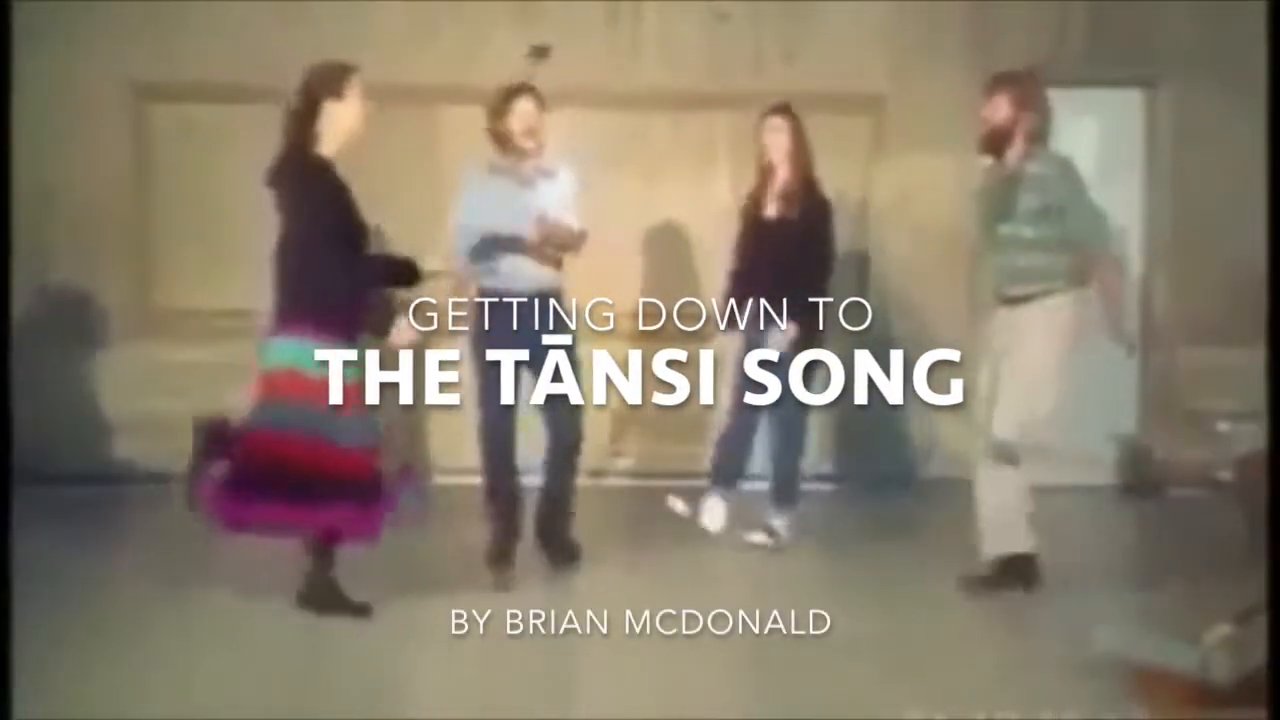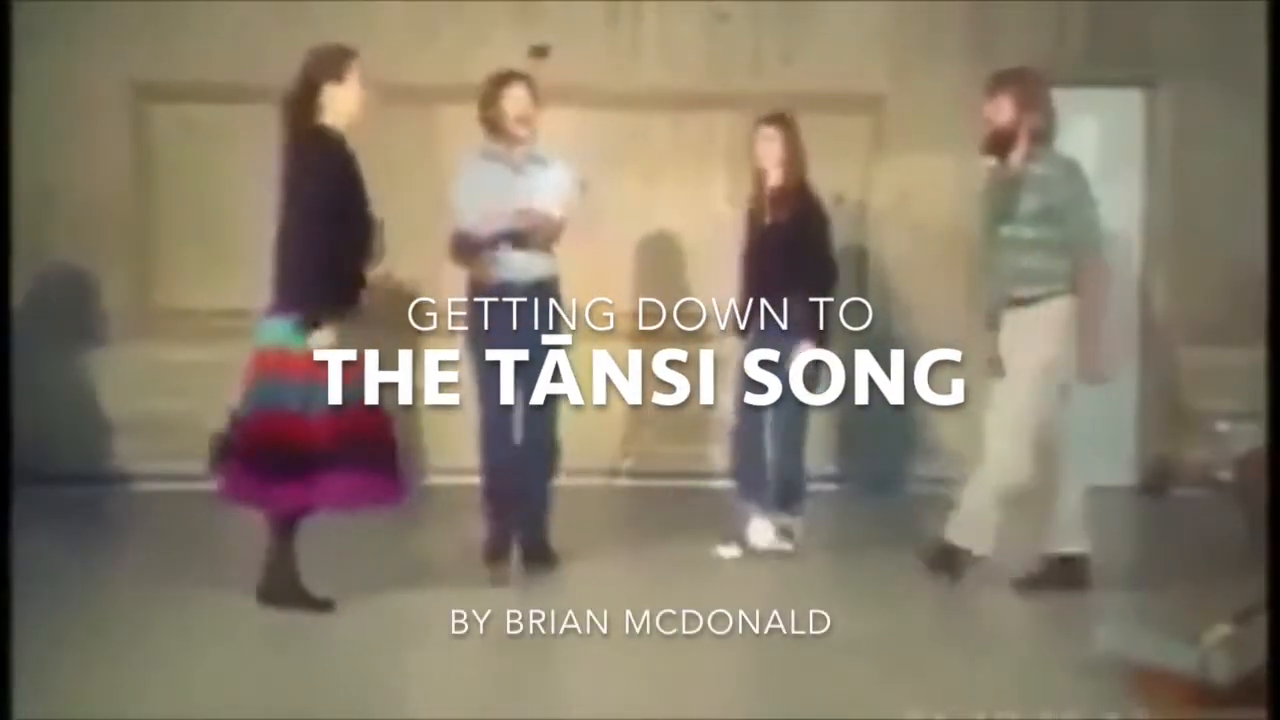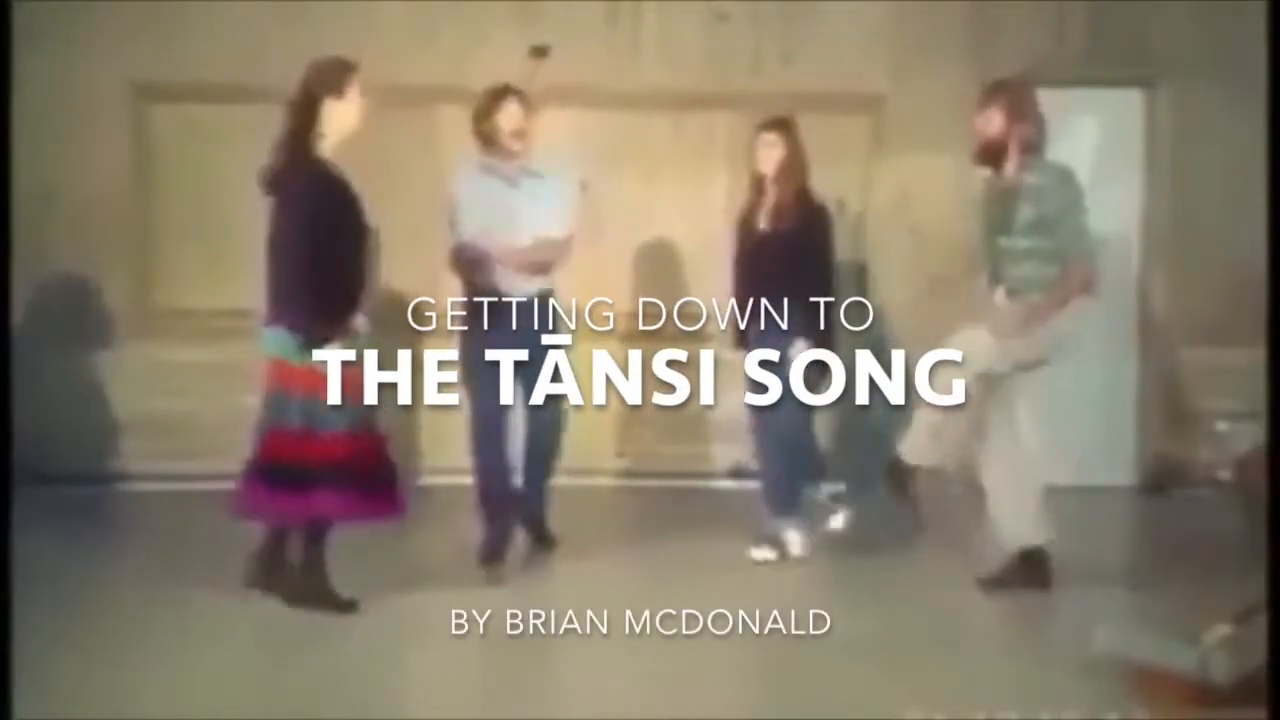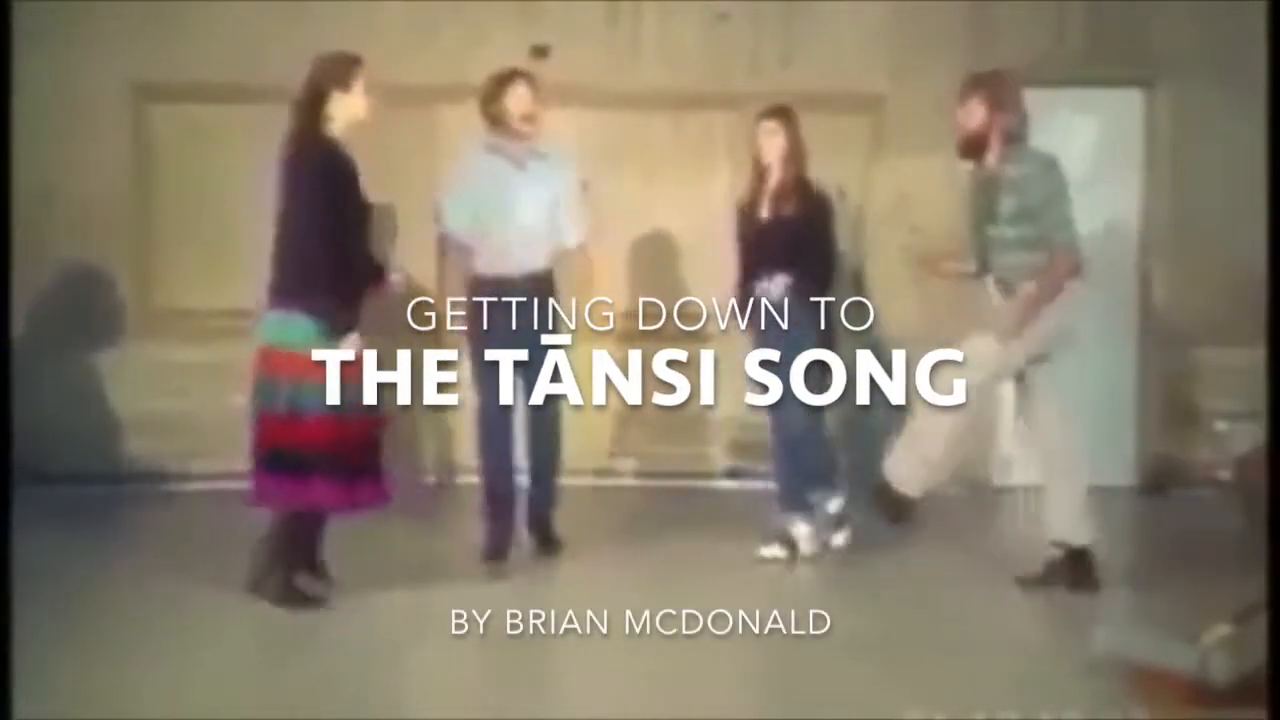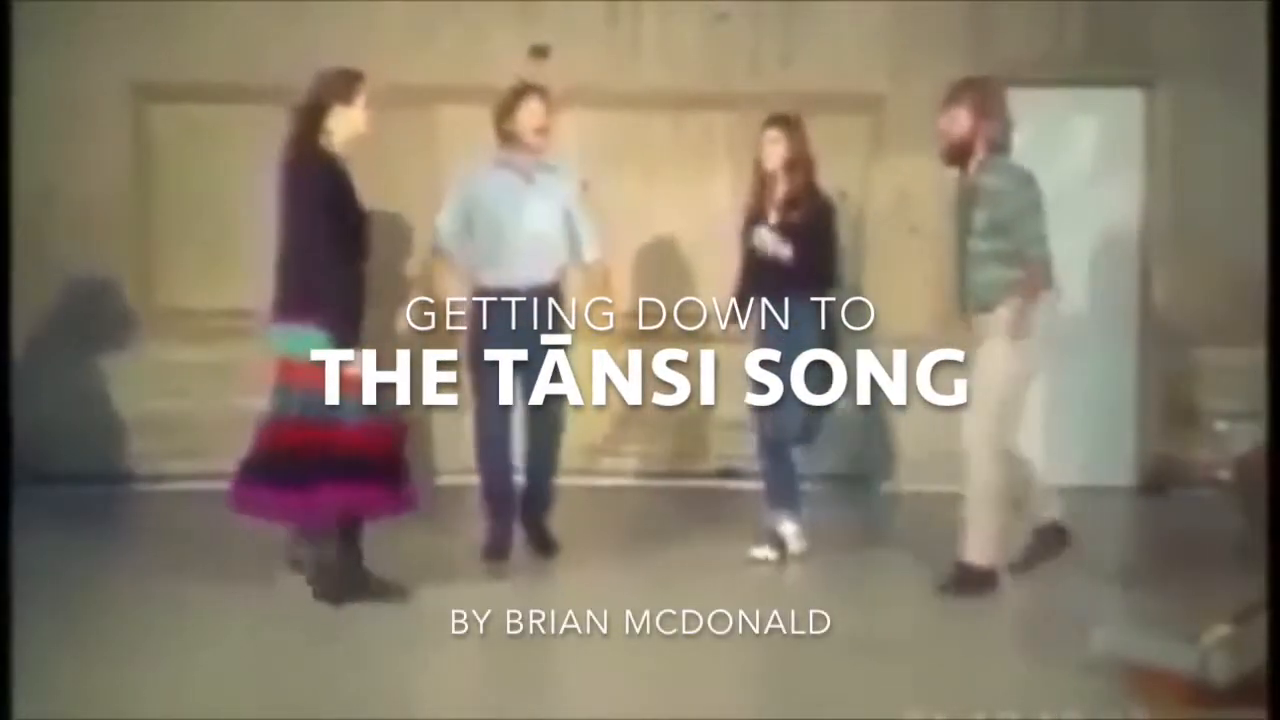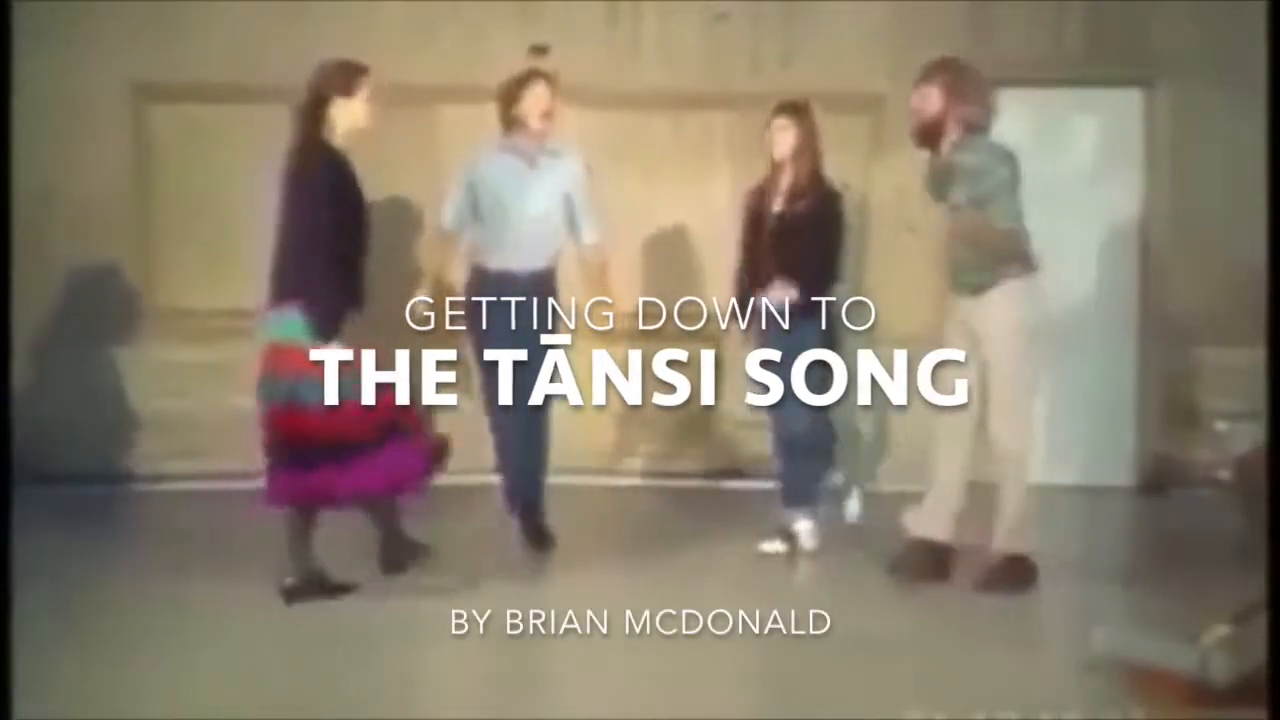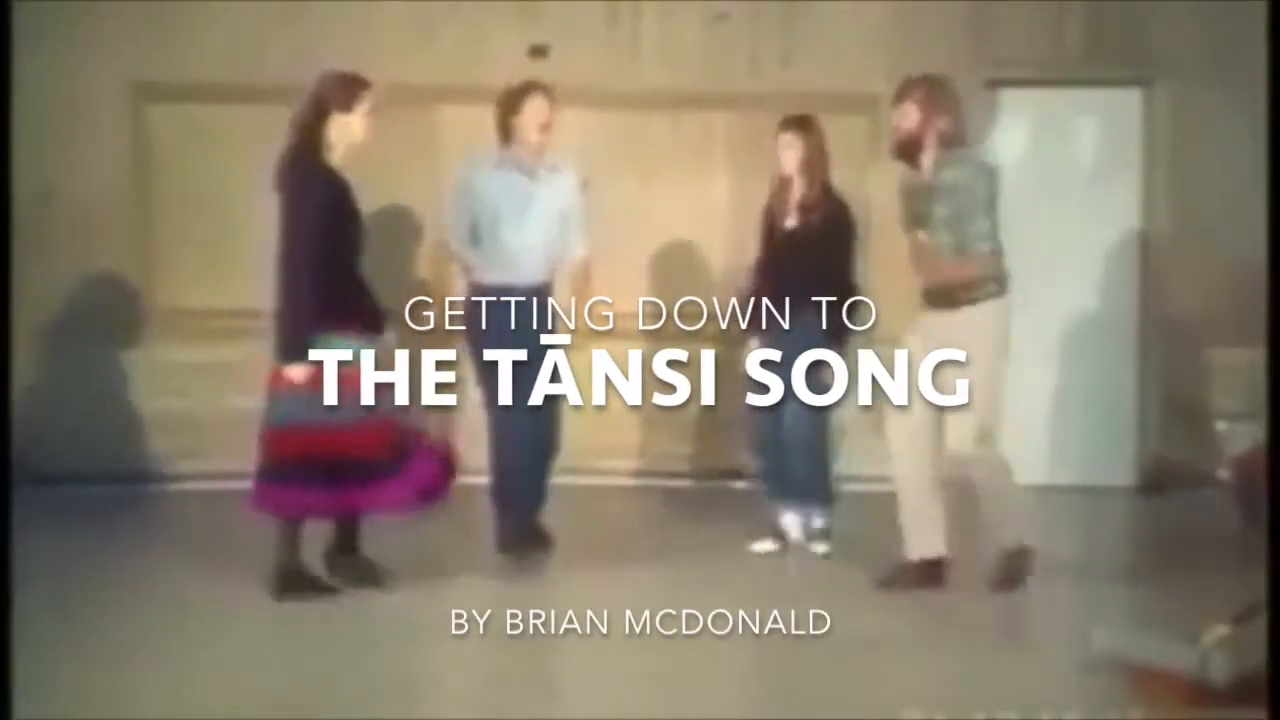
dt=0.2s
person 1, frame 1
left shoulder: (307, 175)
right shoulder: (314, 178)
left elbow: (344, 258)
right elbow: (328, 262)
left wrist: (413, 272)
left hip: (318, 335)
right hip: (315, 340)
left knee: (319, 460)
right knee: (323, 462)
person 1, frame 2
left shoulder: (318, 150)
right shoulder: (325, 150)
right elbow: (307, 238)
left wrist: (354, 280)
right wrist: (317, 317)
left hip: (306, 314)
right hip: (307, 321)
left knee: (304, 440)
right knee: (313, 440)
right ankle: (278, 572)
person 1, frame 3
left shoulder: (315, 171)
right shoulder: (307, 174)
right elbow: (293, 259)
left wrist: (345, 314)
right wrist: (317, 335)
left hip: (317, 329)
right hip: (306, 335)
left knee: (313, 449)
right knee: (324, 450)
left ankle: (271, 561)
right ankle: (308, 573)
person 1, frame 4
left shoulder: (320, 157)
right shoulder: (321, 159)
right elbow: (311, 246)
left wrist: (378, 274)
right wrist: (341, 323)
left hip: (314, 317)
right hip: (308, 320)
left knee: (322, 436)
right knee: (310, 441)
left ankle: (298, 544)
right ankle: (273, 566)
person 1, frame 5
left shoulder: (312, 170)
right shoulder: (321, 173)
right elbow: (326, 261)
left wrist: (346, 335)
right wrist: (348, 341)
left hip: (312, 328)
right hip: (317, 332)
left knee: (336, 445)
right knee: (342, 446)
left ankle: (333, 558)
right ankle: (334, 564)
person 1, frame 6
left shoulder: (317, 163)
right shoulder: (324, 165)
right elbow: (317, 251)
right wrist: (328, 332)
left hip: (304, 322)
right hip: (310, 323)
left knee: (312, 445)
right knee: (356, 432)
left ankle: (301, 567)
right ankle: (389, 538)
person 1, frame 7
left shoulder: (316, 178)
right shoulder: (316, 183)
right elbow: (301, 268)
left wrist: (374, 316)
right wrist: (298, 350)
left hip: (331, 334)
right hip: (322, 340)
left knee: (322, 449)
right knee: (351, 442)
left ankle: (291, 566)
right ankle: (343, 553)
person 2, frame 1
left shoulder: (1055, 174)
right shoulder: (994, 177)
left elbow: (1099, 253)
left wrist: (1116, 320)
right wrist: (985, 308)
left hip: (1045, 313)
right hip: (1003, 315)
left knee: (1008, 430)
right knee: (995, 433)
right ankle: (1010, 554)
person 2, frame 2
left shoulder: (1061, 175)
right shoulder: (999, 178)
left elbow: (1092, 263)
left wrist: (1090, 341)
right wrist: (992, 319)
left hip: (1052, 316)
right hip: (1015, 317)
left knee: (1010, 435)
right knee: (1030, 438)
left ankle: (964, 540)
right ankle: (1068, 554)
person 2, frame 3
left shoulder: (1053, 183)
right shoulder: (997, 187)
left elbow: (1080, 269)
left wrist: (1027, 317)
right wrist: (983, 288)
left hip: (1049, 317)
right hip: (1019, 313)
left knee: (956, 357)
right knee: (1004, 435)
left ankle: (915, 454)
right ankle: (1026, 553)
person 2, frame 4
left shoulder: (1035, 170)
right shoulder: (985, 176)
left elbow: (1065, 255)
left wrist: (1029, 306)
right wrist: (954, 263)
left hip: (1045, 306)
right hip: (1016, 304)
left knee: (957, 380)
right knee: (1049, 432)
left ankle: (901, 482)
right ankle: (1074, 556)
person 2, frame 5
left shoulder: (1011, 184)
right shoulder: (969, 184)
left elbow: (1038, 268)
left wrist: (1019, 314)
right wrist: (960, 307)
left hip: (1013, 324)
right hip: (989, 321)
left knee: (981, 434)
right knee: (989, 435)
left ankle: (978, 562)
right ankle: (1048, 523)
person 2, frame 6
left shoulder: (991, 161)
right shoulder: (941, 164)
left elbow: (1011, 239)
left wrist: (974, 231)
left hip: (1003, 299)
right hip: (965, 300)
left knee: (1007, 430)
right knee: (954, 421)
left ankle: (1014, 554)
right ankle: (932, 539)
person 2, frame 7
left shoulder: (970, 175)
right shoulder: (914, 182)
left elbow: (986, 260)
left wrist: (935, 273)
left hip: (972, 317)
right hip: (929, 317)
left knee: (967, 442)
right knee: (904, 430)
left ankle: (1013, 544)
right ankle: (924, 555)
person 3, frame 1
left shoulder: (562, 180)
right shoulder: (477, 186)
left elbow: (573, 238)
right elbow: (464, 255)
left wrist: (550, 232)
right wrist: (466, 287)
left hip: (546, 308)
right hip: (497, 310)
left knee: (566, 422)
right knee: (497, 426)
left ankle: (554, 527)
right ankle: (504, 533)
person 3, frame 2
left shoulder: (555, 170)
right shoulder: (472, 170)
left elbow: (550, 227)
right elbow: (461, 242)
left wrist: (507, 221)
right wrist: (475, 256)
left hip: (541, 297)
right hip: (493, 300)
left knee: (540, 418)
right knee: (497, 417)
left ankle: (534, 529)
right ankle: (501, 528)
person 3, frame 3
left shoulder: (552, 184)
right shoulder: (467, 185)
left elbow: (558, 244)
right elbow: (465, 253)
left wrist: (509, 253)
right wrist: (497, 271)
left hip: (536, 308)
right hip: (486, 311)
left knee: (547, 413)
right knee: (488, 422)
left ankle: (532, 509)
right ankle: (497, 528)
person 3, frame 4
left shoulder: (556, 169)
right shoulder: (472, 168)
left elbow: (572, 238)
right elbow: (454, 241)
left hip: (539, 294)
right hip: (490, 296)
left knee: (545, 411)
right knee: (495, 414)
left ankle: (541, 517)
right ankle: (499, 526)
person 3, frame 5
left shoulder: (563, 183)
right shoulder: (478, 182)
left elbow: (587, 248)
right elbow: (446, 244)
left hip: (543, 306)
right hip: (493, 307)
left knee: (546, 415)
right knee: (490, 419)
left ankle: (536, 517)
right ankle: (501, 522)
person 3, frame 6
left shoulder: (568, 165)
right shoulder: (482, 165)
left elbow: (586, 234)
right elbow: (451, 228)
left wrist: (602, 295)
right wrist: (429, 282)
left hip: (539, 289)
right hip: (491, 289)
left knee: (535, 405)
right knee: (503, 401)
left ankle: (530, 511)
right ankle: (521, 507)
person 3, frame 7
left shoulder: (565, 181)
right shoulder: (478, 178)
left elbow: (576, 252)
right elbow: (459, 246)
left hip: (536, 304)
right hip: (489, 307)
left knee: (543, 416)
right knee: (506, 415)
left ankle: (525, 515)
right ankle: (511, 522)
person 4, frame 1
left shoulder: (811, 203)
right shoulder: (756, 200)
left elbow: (818, 270)
right elbow: (745, 262)
left wrist: (795, 322)
right wrist: (735, 312)
left hip: (792, 324)
right hip: (759, 321)
left knee: (786, 420)
right knee: (743, 413)
left ankle: (779, 517)
right ankle: (717, 502)
person 4, frame 2
left shoulder: (804, 206)
right shoulder: (760, 206)
left elbow: (822, 275)
left wrist: (813, 336)
right wrist: (748, 324)
left hip: (793, 329)
right hip: (763, 329)
left knee: (786, 428)
right knee: (748, 425)
left ankle: (786, 521)
right ankle: (755, 523)
person 4, frame 3
left shoulder: (808, 213)
right shoulder: (751, 214)
left elbow: (821, 281)
left wrist: (812, 337)
right wrist: (743, 331)
left hip: (798, 334)
right hip: (765, 332)
left knee: (785, 426)
right knee: (770, 428)
left ankle: (789, 528)
right ankle: (789, 527)
person 4, frame 4
left shoulder: (810, 201)
right shoulder: (751, 203)
left elbow: (824, 268)
left wrist: (788, 281)
right wrist: (747, 307)
left hip: (801, 321)
right hip: (768, 321)
left knee: (797, 422)
right knee: (786, 423)
right ankle: (800, 524)
person 4, frame 5
left shoulder: (816, 208)
right shoulder: (759, 206)
left elbow: (825, 273)
left wrist: (785, 251)
right wrist: (744, 307)
left hip: (804, 321)
right hip: (772, 322)
left knee: (782, 424)
right knee: (770, 425)
right ankle: (785, 526)
person 4, frame 6
left shoulder: (823, 199)
right shoulder: (761, 196)
left elbow: (826, 265)
right elbow: (750, 258)
left wrist: (794, 289)
right wrist: (746, 306)
left hip: (807, 321)
right hip: (773, 322)
left knee: (805, 421)
right knee: (786, 423)
right ankle: (800, 521)
person 4, frame 7
left shoulder: (832, 213)
right shoulder: (775, 208)
left elbow: (840, 283)
left wrist: (835, 340)
right wrist: (757, 328)
left hip: (815, 335)
right hip: (777, 331)
left knee: (806, 430)
right knee: (764, 426)
left ankle: (819, 520)
right ankle: (788, 518)
